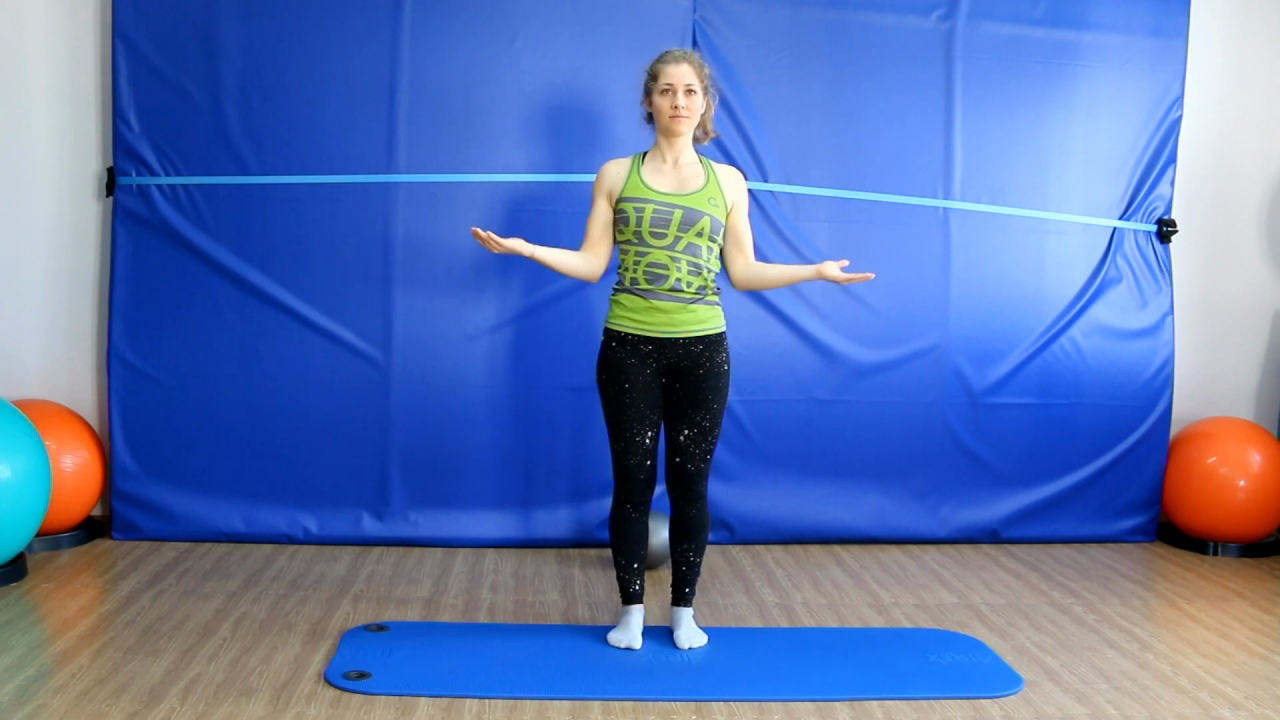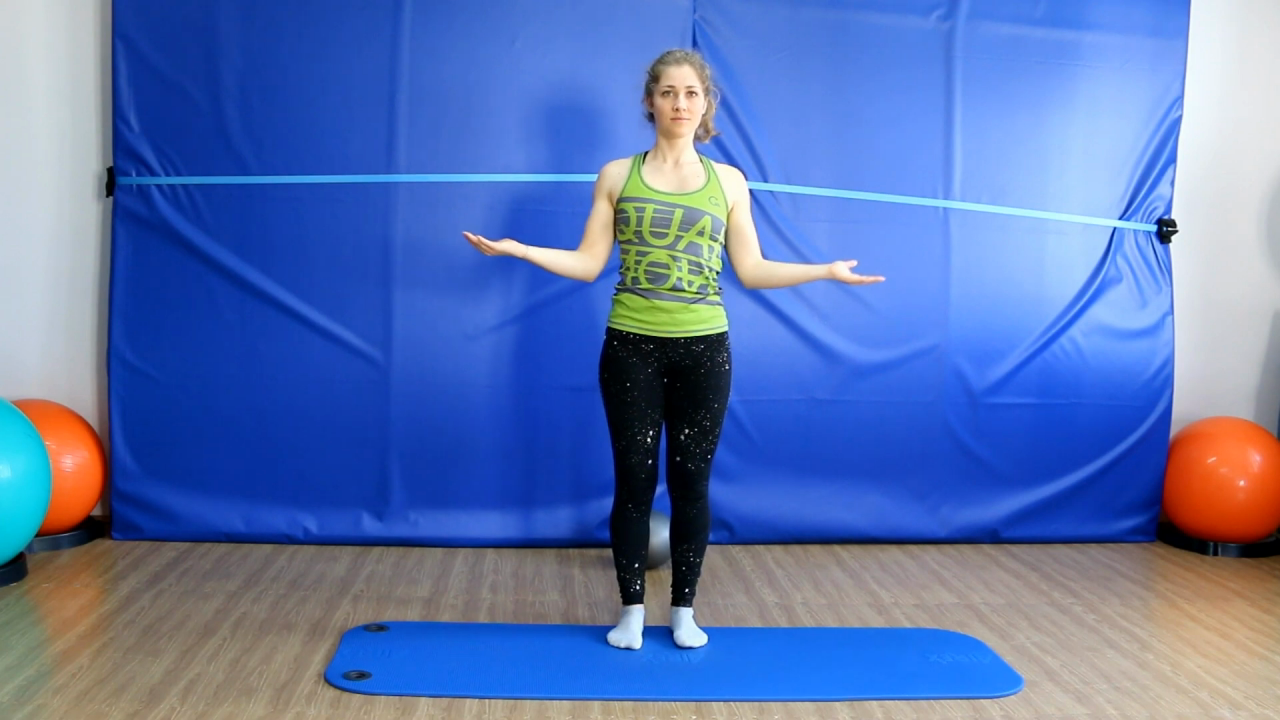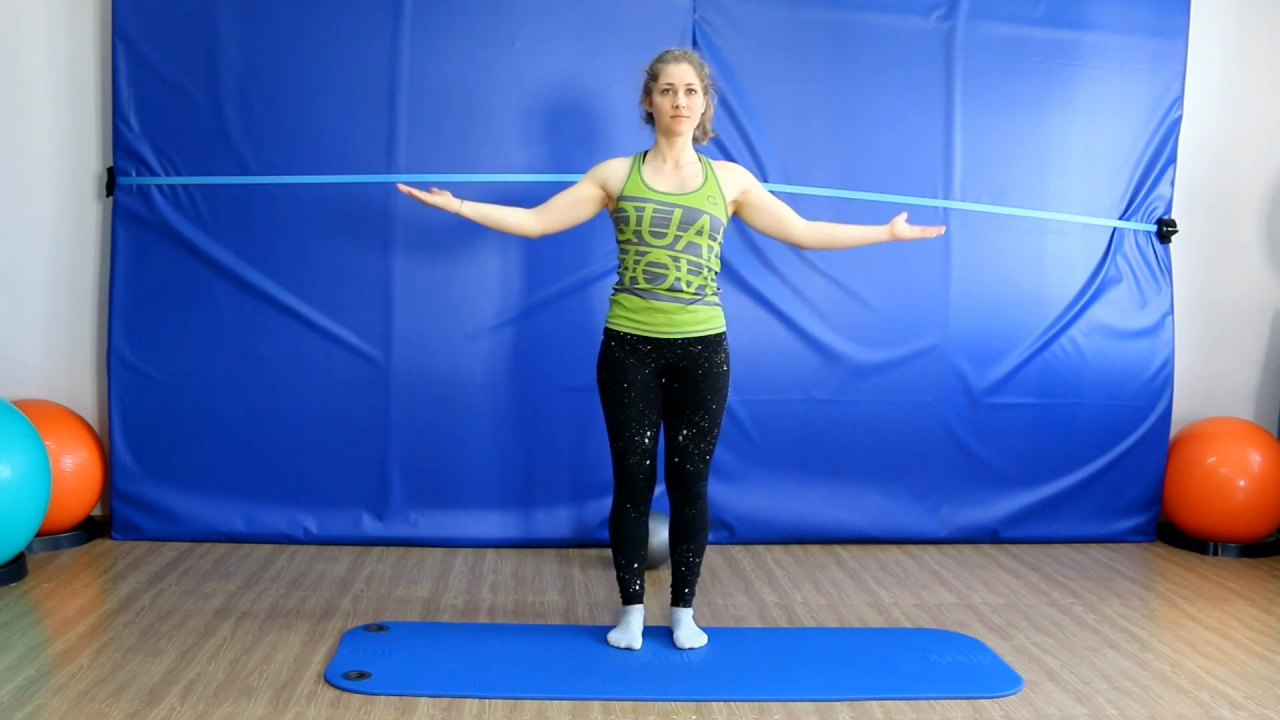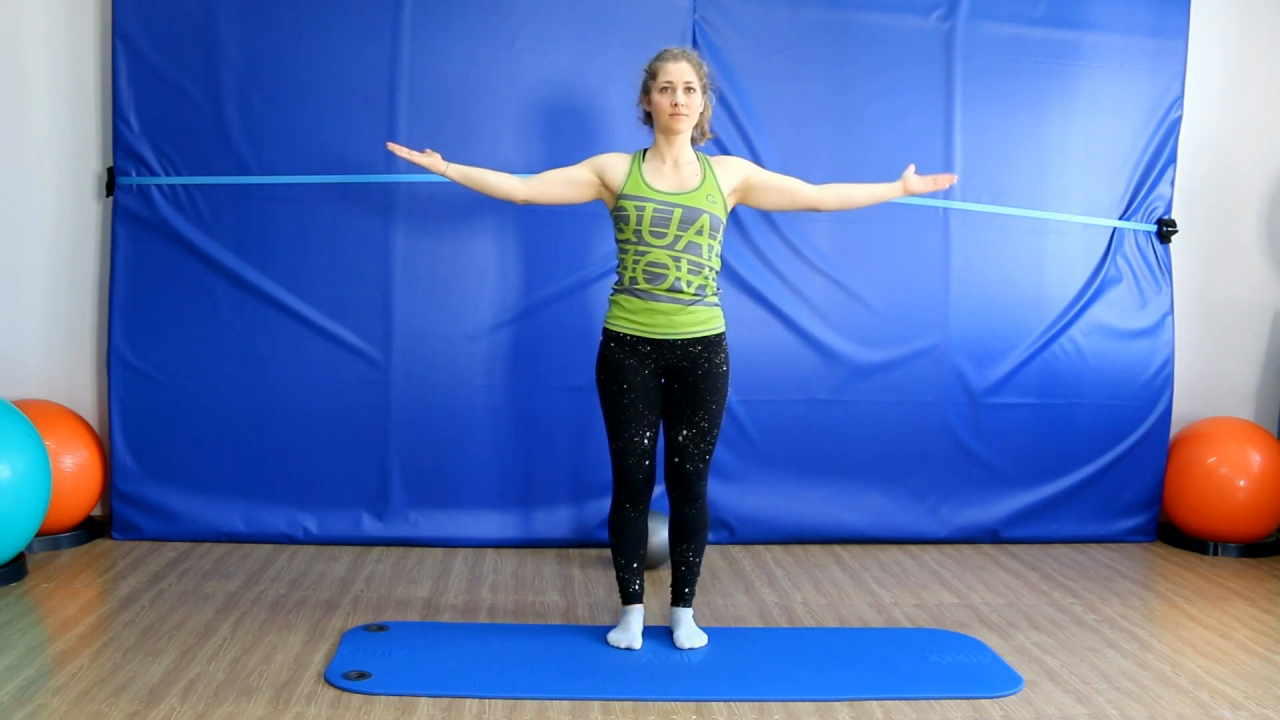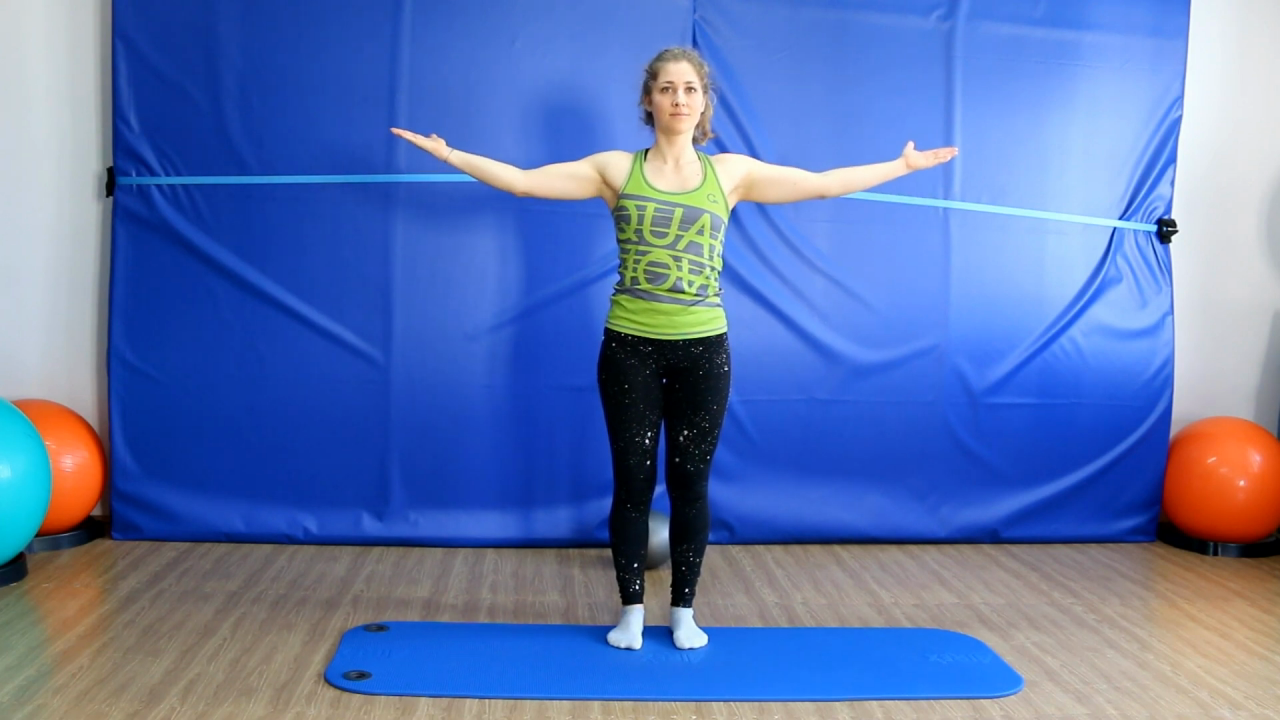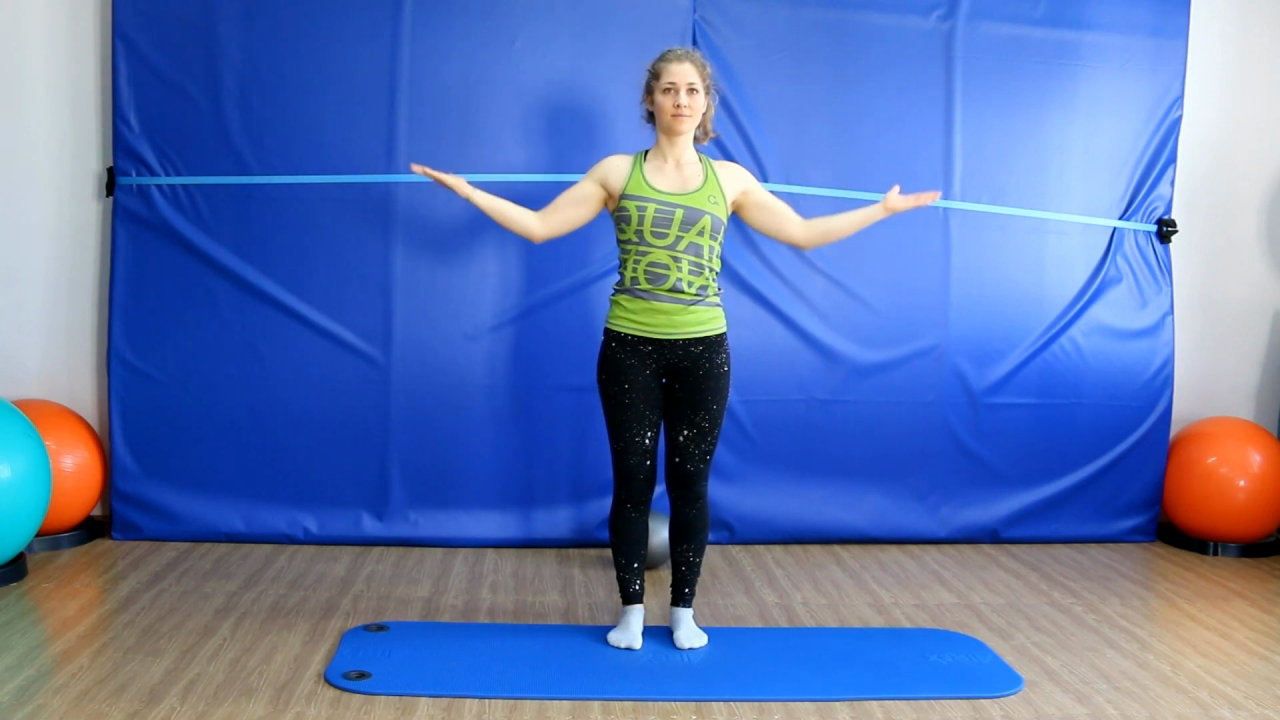
dt=0.7s
person 1, frame 1
left shoulder: (728, 181)
right shoulder: (615, 174)
left elbow: (742, 271)
right elbow: (591, 265)
left wrist: (816, 270)
right wrist: (525, 248)
left hip: (702, 349)
right hip: (629, 348)
left knee: (690, 482)
right knee: (632, 481)
left ankle: (683, 610)
right ankle: (631, 609)
person 1, frame 2
left shoulder: (729, 181)
right shoulder: (617, 175)
left elbow: (751, 270)
right elbow: (588, 263)
left wrist: (827, 270)
right wrist: (517, 248)
left hip: (704, 348)
right hip: (631, 347)
left knee: (690, 482)
right knee: (633, 480)
left ankle: (683, 610)
right ankle: (631, 609)
person 1, frame 3
left shoulder: (730, 179)
right shoulder: (616, 174)
left elbow: (804, 232)
right elbow: (533, 222)
left wrist: (886, 232)
right wrist: (456, 204)
left hip: (702, 348)
right hip: (629, 347)
left knee: (690, 483)
right knee: (633, 481)
left ankle: (683, 610)
right ankle: (631, 610)
person 1, frame 4
left shoulder: (730, 174)
right shoulder: (613, 170)
left elbow: (819, 196)
right elbow: (521, 188)
left wrist: (899, 188)
right wrist: (446, 168)
left hip: (701, 348)
right hip: (628, 347)
left knee: (689, 482)
right knee: (631, 481)
left ankle: (683, 610)
right ankle: (631, 609)
person 1, frame 5
left shoulder: (732, 172)
right shoulder: (615, 168)
left elbow: (824, 183)
right elbow: (523, 181)
left wrist: (901, 165)
right wrist: (450, 154)
left hip: (703, 348)
right hip: (630, 347)
left knee: (690, 482)
right knee: (632, 481)
left ankle: (683, 610)
right ankle: (631, 610)
person 1, frame 6
left shoulder: (730, 179)
right shoulder: (616, 171)
left elbow: (804, 233)
right elbow: (537, 225)
left wrist: (882, 209)
right wrist: (463, 188)
left hip: (703, 349)
right hip: (630, 348)
left knee: (690, 482)
right knee: (632, 481)
left ankle: (683, 610)
right ankle: (631, 609)
